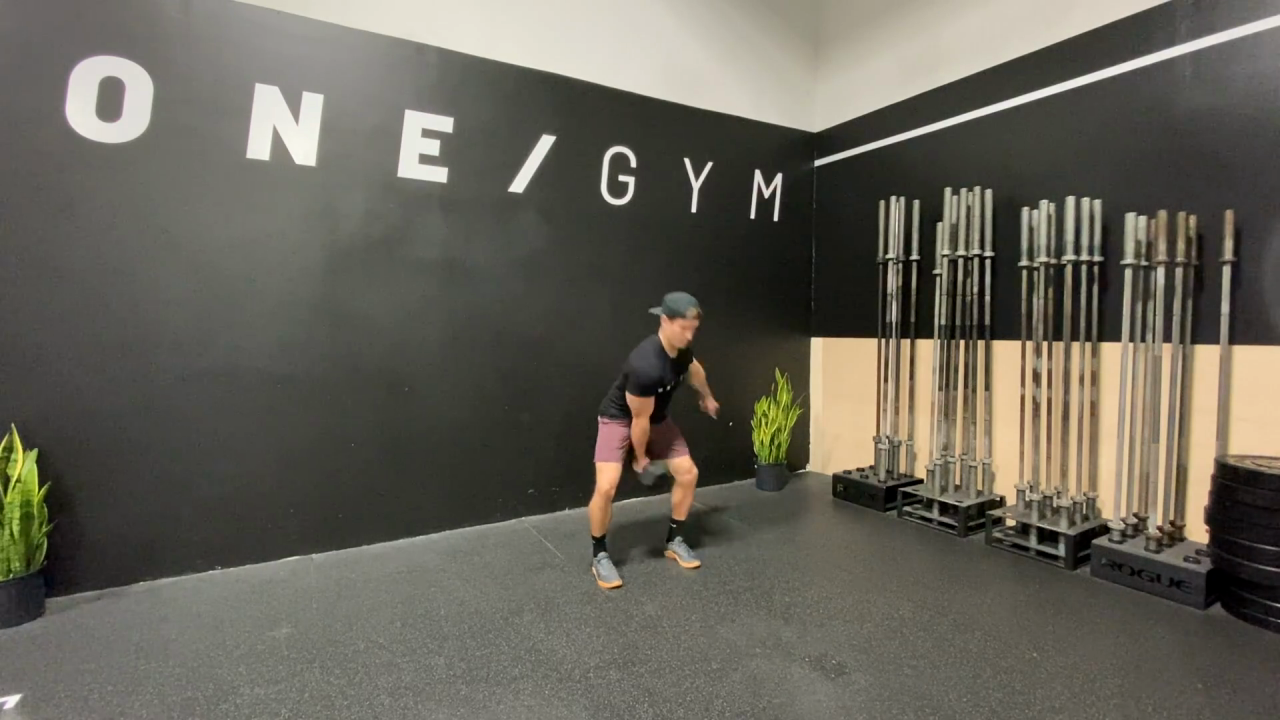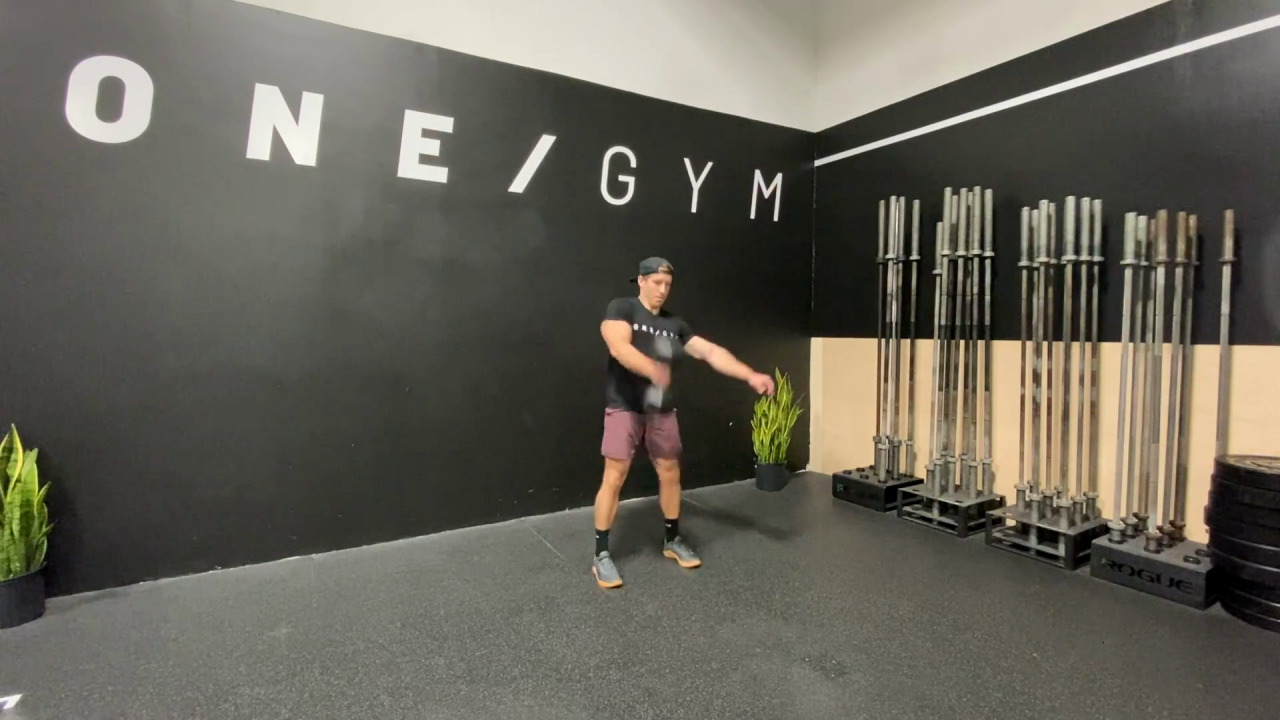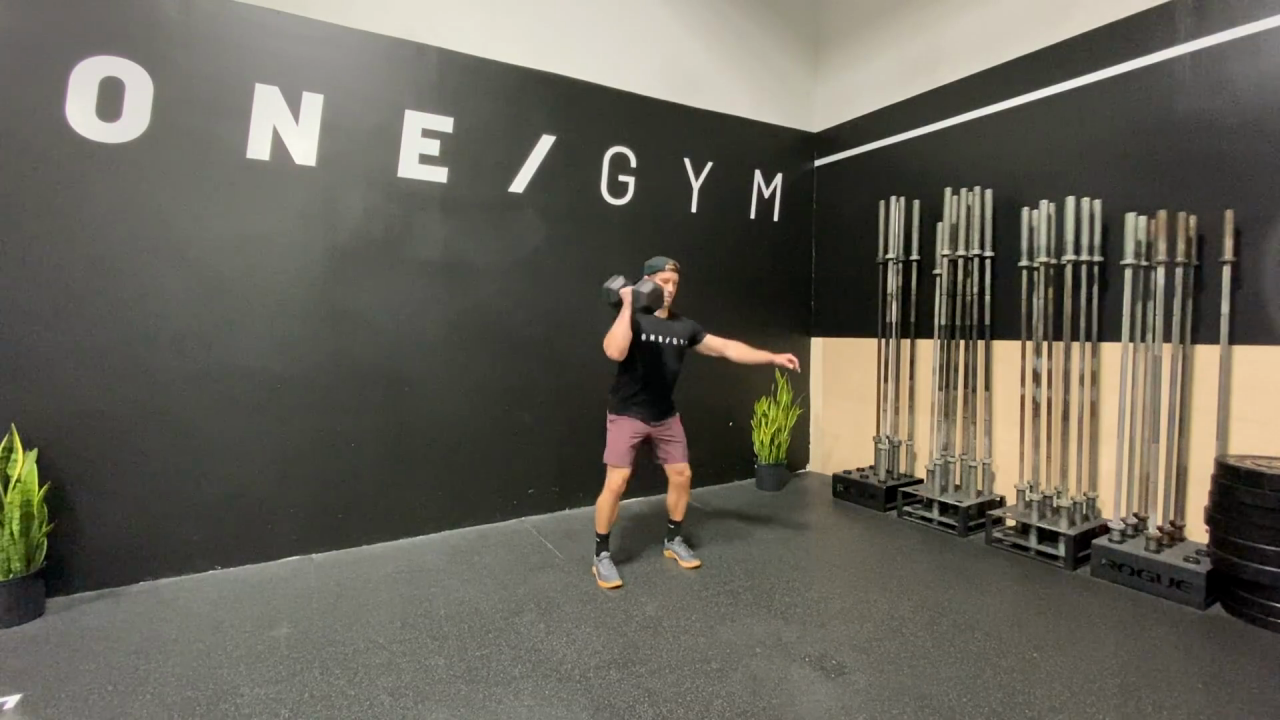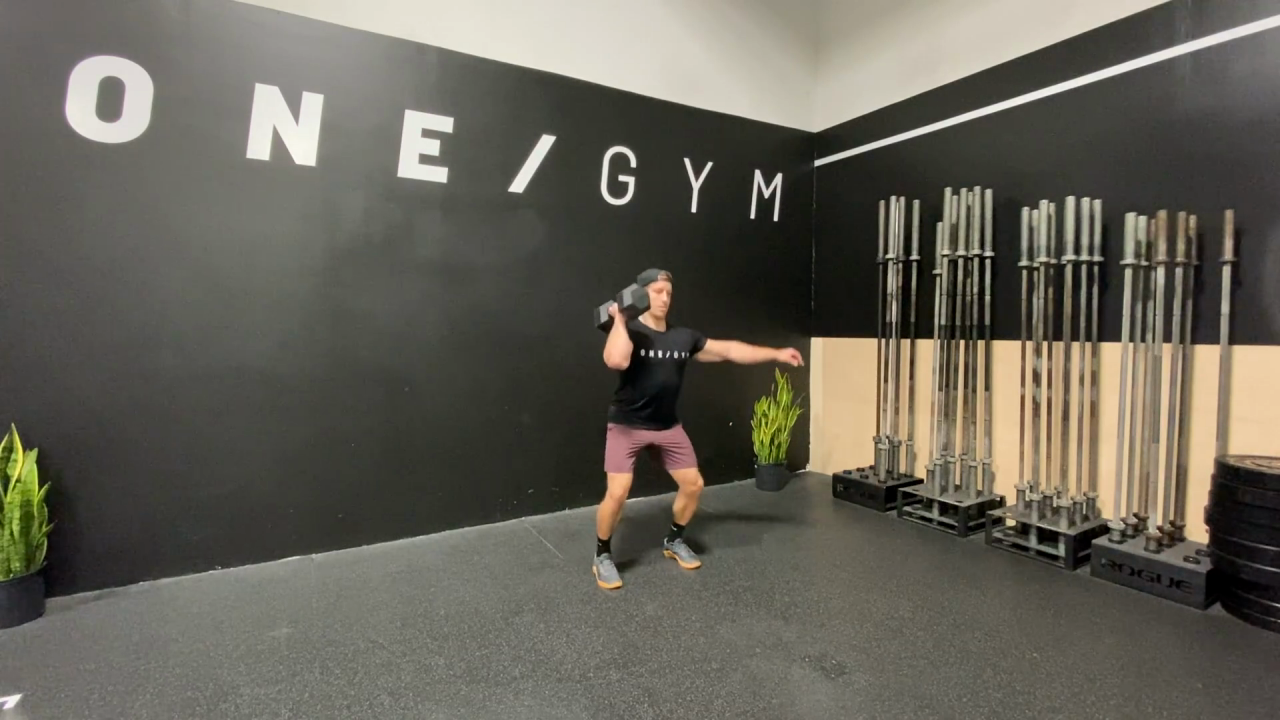
dt=0.3s
person 1, frame 1
left shoulder: (681, 347)
right shoulder: (645, 365)
left elbow: (694, 370)
right elbow: (639, 419)
left wrist: (707, 398)
right wrist: (641, 457)
left hip: (658, 419)
right hip: (619, 420)
left knee: (688, 474)
right knee: (606, 486)
left ankle: (675, 540)
right ankle: (600, 554)
person 1, frame 2
left shoulder: (674, 324)
right shoulder: (621, 309)
left elbow: (710, 353)
right elbow: (619, 348)
left wrist: (750, 376)
right wrist: (652, 369)
left hip: (661, 408)
right hip: (624, 408)
left knee: (670, 475)
right knee: (614, 478)
left ankle: (672, 541)
right ankle: (601, 554)
person 1, frame 3
left shoulder: (684, 326)
right shoulder: (630, 319)
left elbow: (727, 347)
right elbow: (615, 351)
left wrist: (772, 357)
right wrist: (627, 306)
left hip: (665, 416)
right hip: (626, 415)
left knee: (681, 478)
right knee: (616, 485)
left ankle: (673, 540)
right ankle: (602, 554)
person 1, frame 4
left shoulder: (683, 337)
right shoulder: (630, 332)
left elbow: (728, 350)
right elbow: (616, 361)
left wrist: (775, 354)
right wrist: (618, 320)
left hip: (667, 426)
right hip: (627, 425)
left knee: (693, 485)
right knee: (617, 494)
left ankle: (674, 541)
right ankle: (602, 557)
